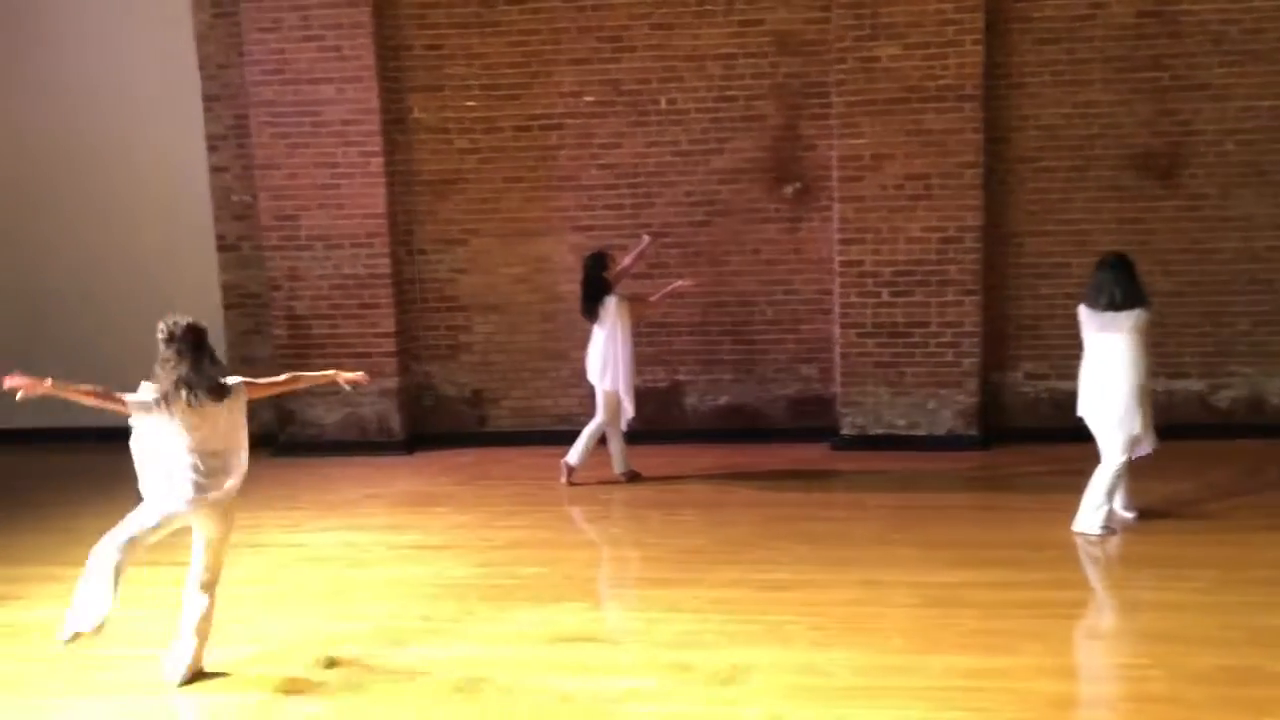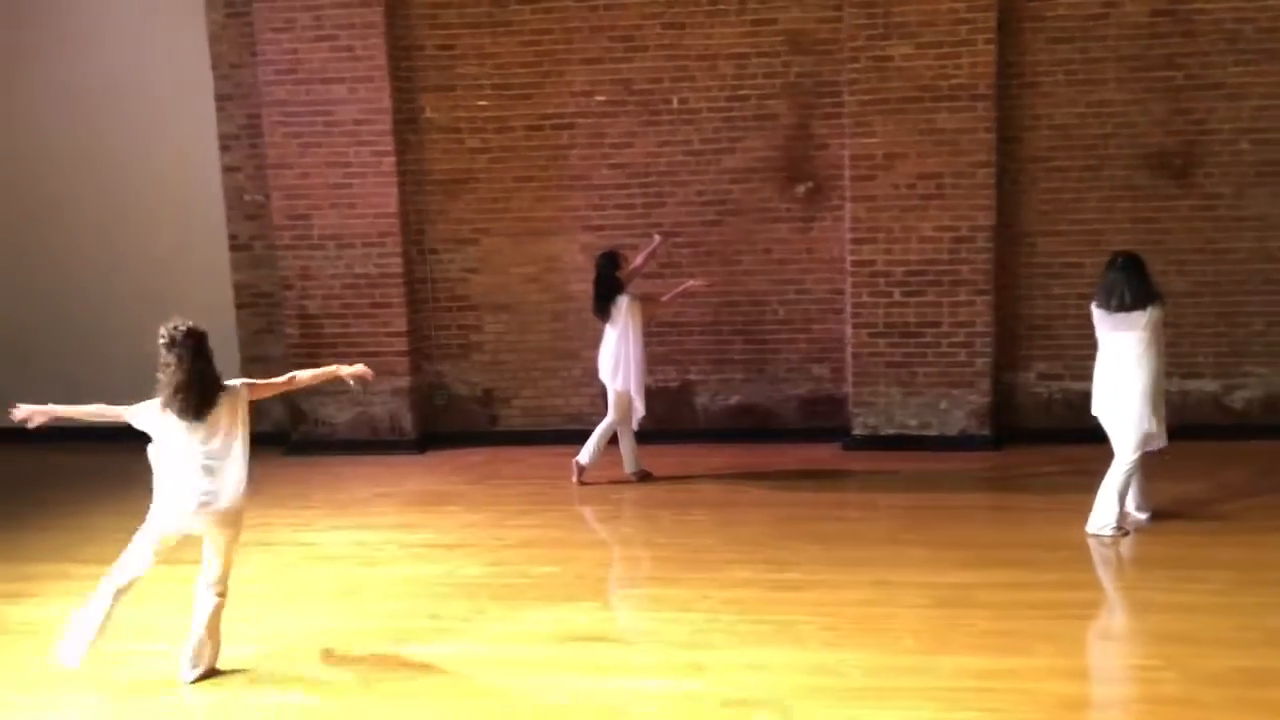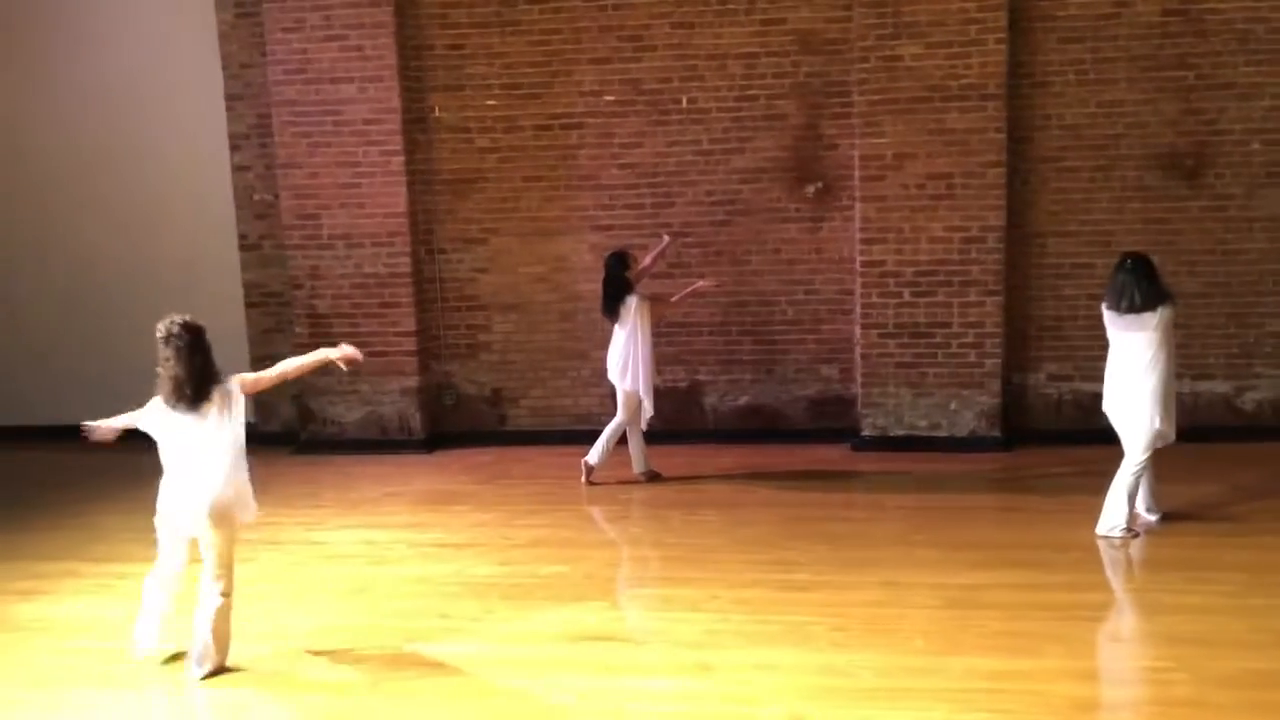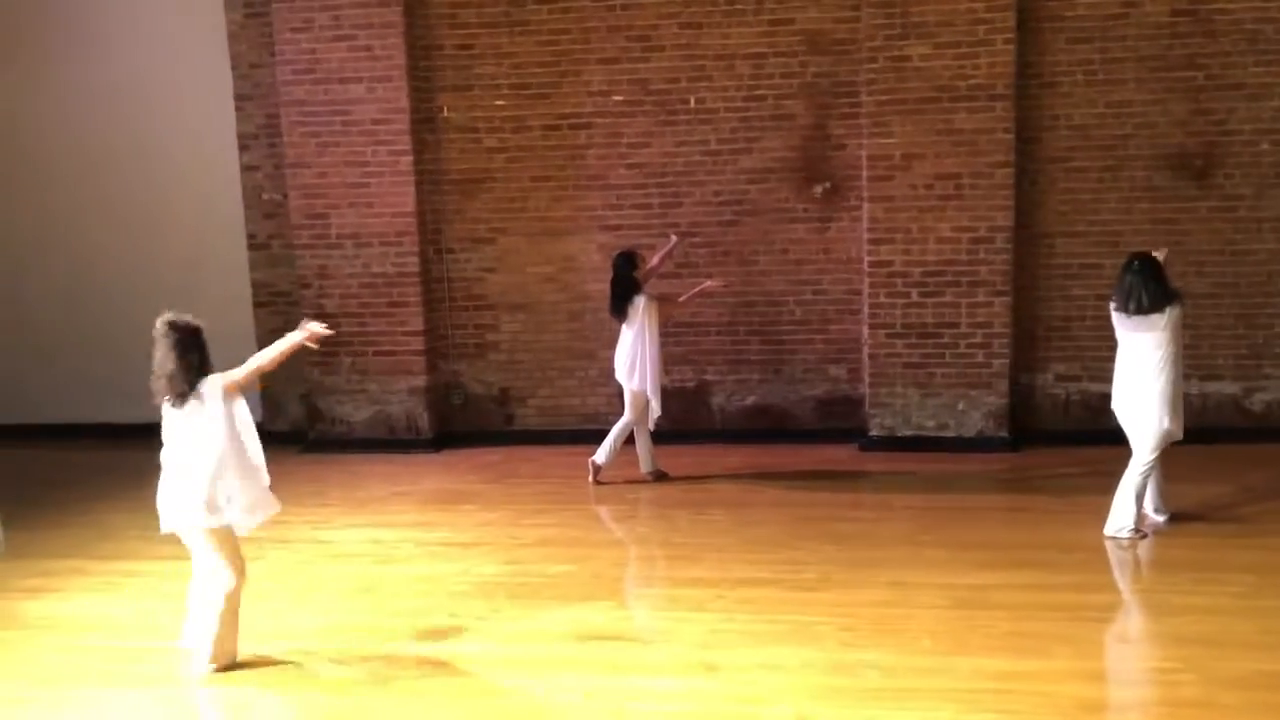
dt=0.1s
person 1, frame 1
left shoulder: (160, 400)
right shoulder: (231, 392)
left elbow: (105, 398)
right elbow: (284, 382)
left wrist: (47, 387)
right wrist: (336, 375)
left hip: (174, 497)
right hip: (217, 503)
left knee: (110, 550)
right knee: (203, 583)
left ankle: (90, 615)
right ankle: (184, 665)
person 1, frame 2
left shoulder: (163, 409)
right shoulder: (231, 396)
left elbow: (105, 411)
right elbow: (287, 382)
left wrist: (48, 410)
right wrist: (339, 370)
left hip: (179, 504)
right hip: (222, 510)
left knee: (128, 569)
right knee: (214, 585)
left ankle: (81, 636)
right ankle: (197, 664)
person 1, frame 3
left shoulder: (161, 404)
right shoulder: (225, 391)
left elbow: (133, 417)
right elbow: (277, 373)
left wrist: (109, 424)
right wrist: (330, 354)
left hip: (174, 503)
right hip: (211, 505)
left knee: (168, 567)
right knee: (218, 581)
left ankle: (148, 637)
right ankle: (206, 660)
person 1, frame 4
left shoulder: (173, 399)
right shoulder: (211, 387)
right elbow: (253, 366)
right wrist: (298, 335)
left hip: (176, 498)
right hip: (202, 500)
left knee: (208, 567)
right knee: (228, 574)
left ankle: (198, 641)
right ankle: (214, 655)
person 2, frame 1
left shoulder: (1085, 313)
right shoulder: (1139, 316)
left hip: (1093, 397)
right hip: (1121, 400)
left knee: (1115, 454)
right knee: (1115, 459)
left ankle: (1121, 507)
right ankle: (1090, 521)
person 2, frame 2
left shoulder: (1099, 311)
right shoulder: (1152, 313)
left wrist: (1120, 274)
left hip: (1107, 396)
right hip: (1135, 398)
left knee: (1127, 454)
right knee: (1127, 459)
left ankle: (1135, 508)
right ankle: (1103, 521)
person 2, frame 3
left shoulder: (1109, 311)
right shoulder: (1162, 314)
left elbow: (1124, 294)
left wrist: (1134, 271)
right wrist: (1147, 273)
left hip: (1117, 399)
right hip: (1146, 400)
left knee: (1140, 454)
right knee: (1136, 460)
left ankle: (1146, 509)
right ankle: (1112, 523)
person 2, frame 4
left shoulder: (1118, 311)
right shoulder: (1171, 314)
left elbow: (1133, 292)
right elbow: (1169, 295)
left wrist: (1153, 263)
right wrist: (1156, 269)
left hip: (1126, 398)
right hip: (1155, 400)
left knee: (1148, 455)
right knee: (1144, 461)
left ankle: (1154, 510)
right ankle: (1121, 524)
person 3, frame 1
left shoulder: (605, 296)
right shoulder: (612, 300)
left elbow: (631, 274)
right elbow: (644, 293)
left hip: (607, 362)
right hip: (608, 364)
left knee: (614, 417)
right knee: (604, 418)
left ankle: (622, 468)
right ankle: (571, 462)
person 3, frame 2
left shoulder: (616, 295)
right shoulder: (624, 300)
left elbow: (642, 272)
right elbow: (657, 295)
left wrist: (661, 252)
right wrist: (682, 280)
left hip: (619, 362)
right hip: (620, 364)
left knee: (625, 417)
right knee: (615, 418)
left ankle: (633, 467)
right ankle: (582, 461)
person 3, frame 3
left shoulder: (624, 295)
right shoulder: (634, 301)
left elbow: (650, 270)
right elbow: (667, 298)
left wrist: (669, 250)
left hip: (627, 362)
right hip: (628, 364)
left knee: (634, 418)
right knee: (624, 418)
left ankle: (642, 467)
right ankle: (591, 461)
person 3, frame 4
left shoulder: (631, 294)
right shoulder: (642, 301)
left elbow: (656, 268)
right elbow: (676, 300)
left wrist: (674, 248)
right wrist: (700, 282)
left hip: (634, 362)
right hip: (636, 364)
left knee: (641, 418)
right knee: (631, 418)
left ankle: (649, 467)
right ankle: (598, 460)
